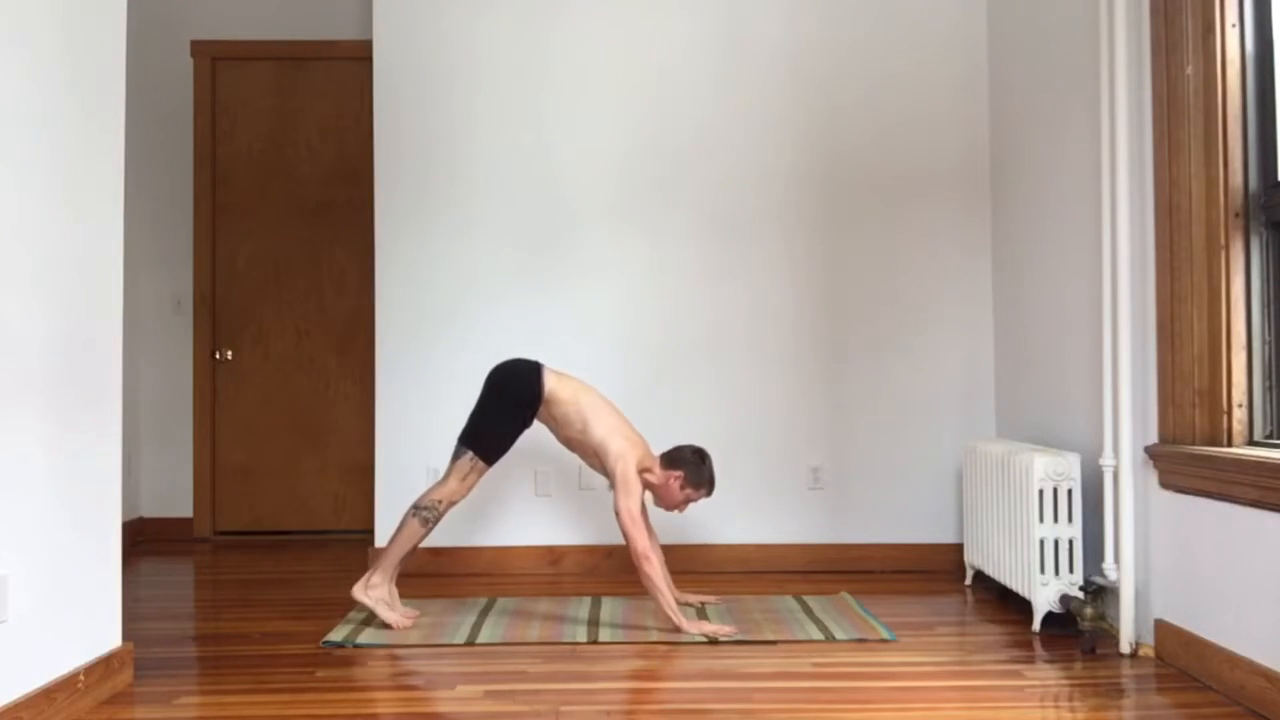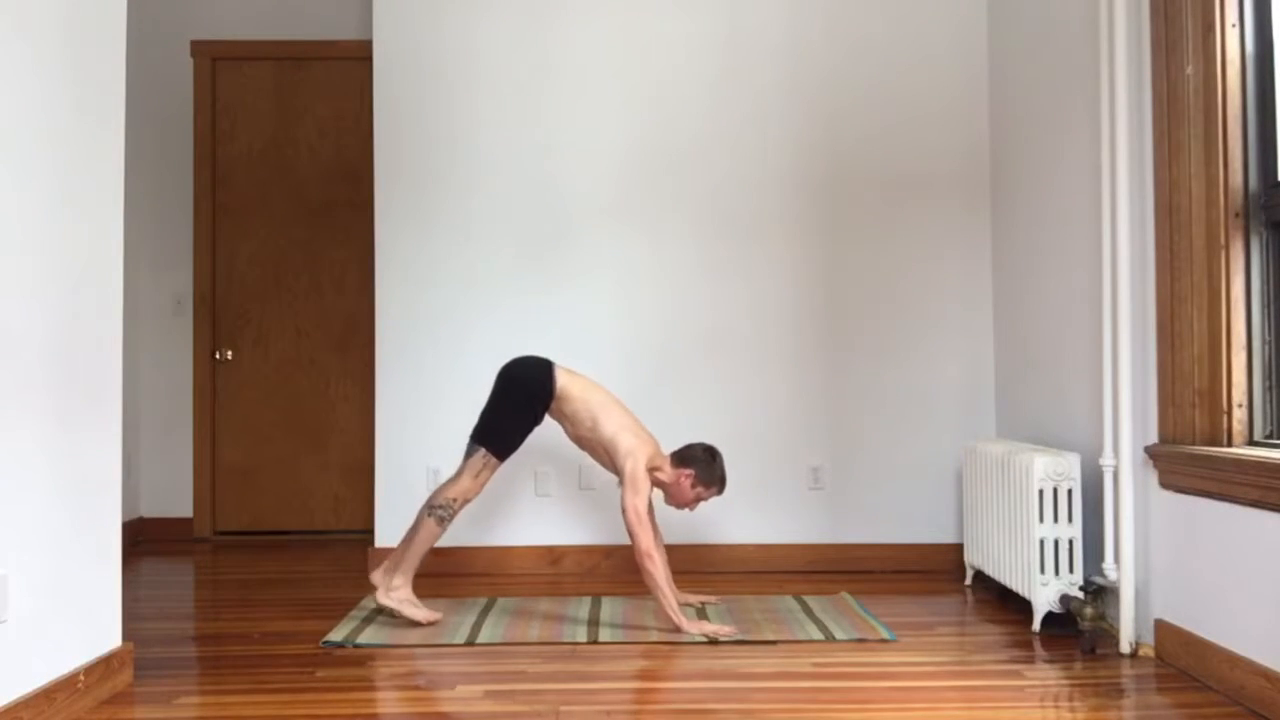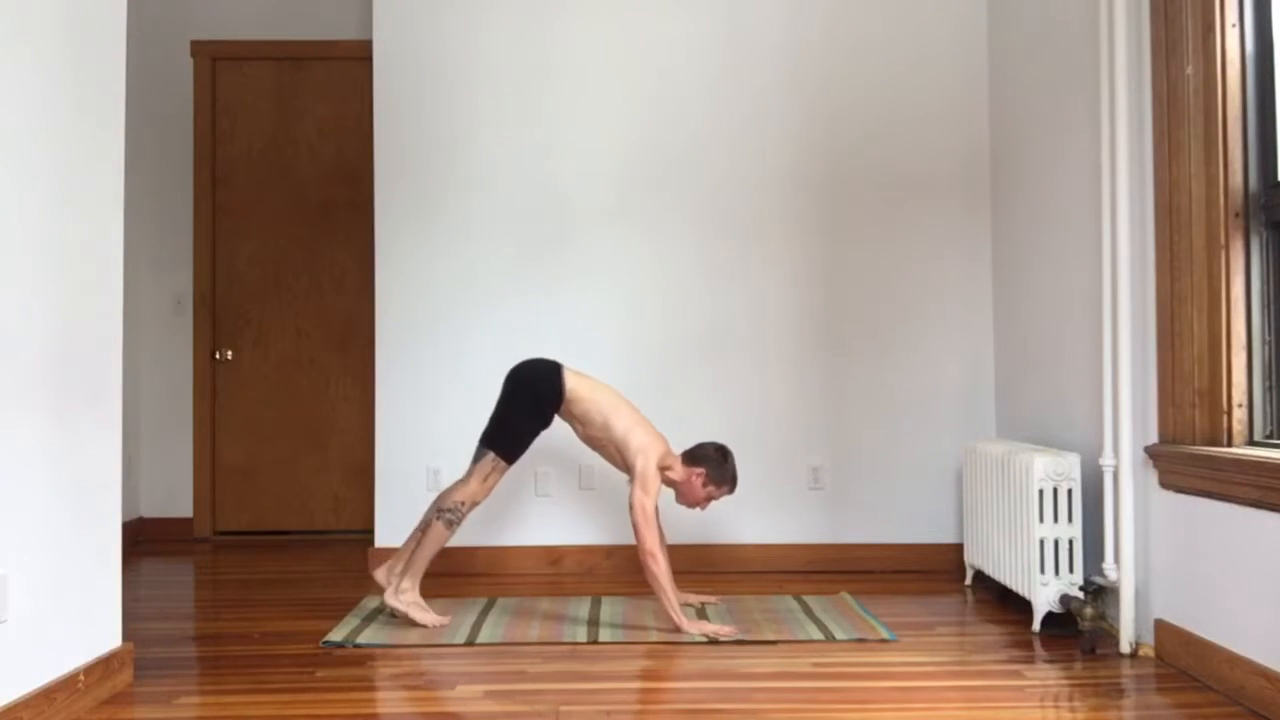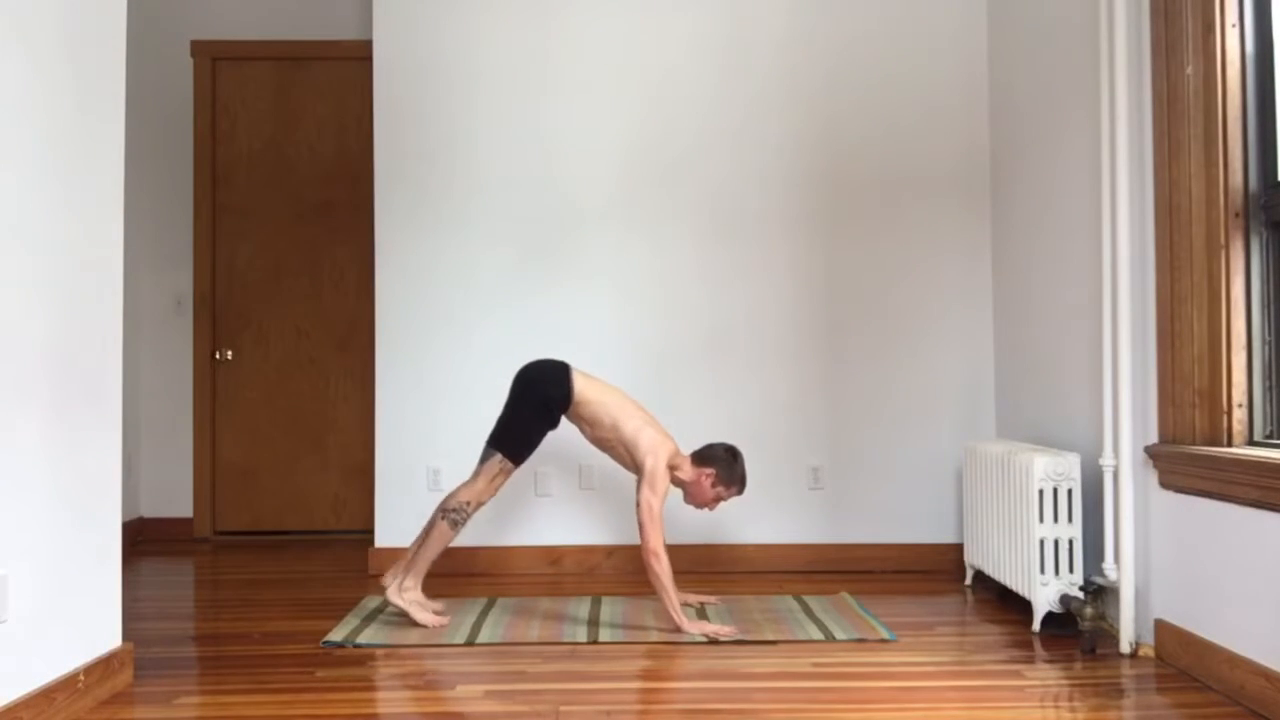
dt=0.2s
person 1, frame 1
left shoulder: (640, 461)
right shoulder: (628, 465)
left elbow: (647, 536)
right elbow: (641, 552)
left wrist: (675, 594)
right wrist: (681, 622)
left hip: (528, 389)
right hip: (520, 386)
left knee: (455, 486)
right knee: (455, 486)
left ankle: (385, 581)
right ankle: (374, 582)
person 1, frame 2
left shoulder: (649, 460)
right shoulder: (638, 463)
left elbow: (652, 535)
right elbow: (645, 551)
left wrist: (675, 593)
right wrist: (681, 621)
left hip: (539, 386)
right hip: (530, 383)
left knee: (465, 483)
right knee: (467, 484)
left ankle: (391, 570)
right ankle: (396, 583)
person 1, frame 3
left shoulder: (657, 457)
right shoulder: (649, 462)
left elbow: (655, 535)
right elbow: (649, 550)
left wrist: (674, 594)
right wrist: (682, 621)
left hip: (545, 386)
right hip: (539, 385)
left knee: (472, 484)
right knee: (475, 488)
left ankle: (396, 568)
right ankle: (405, 587)
person 1, frame 4
left shoulder: (664, 457)
right shoulder: (658, 463)
left elbow: (654, 542)
right elbow: (653, 550)
left wrist: (674, 594)
right wrist: (683, 621)
left hip: (553, 386)
right hip: (547, 386)
left knee: (482, 486)
right knee: (482, 488)
left ankle: (406, 569)
right ankle: (407, 585)
